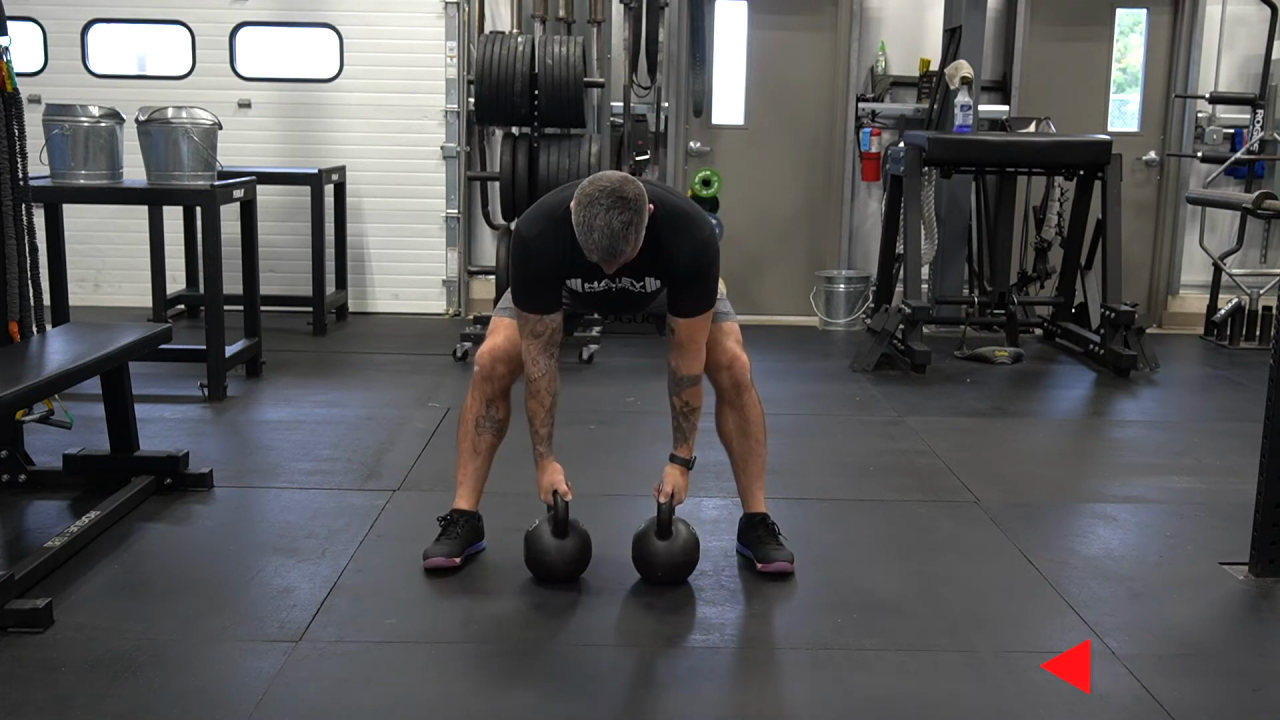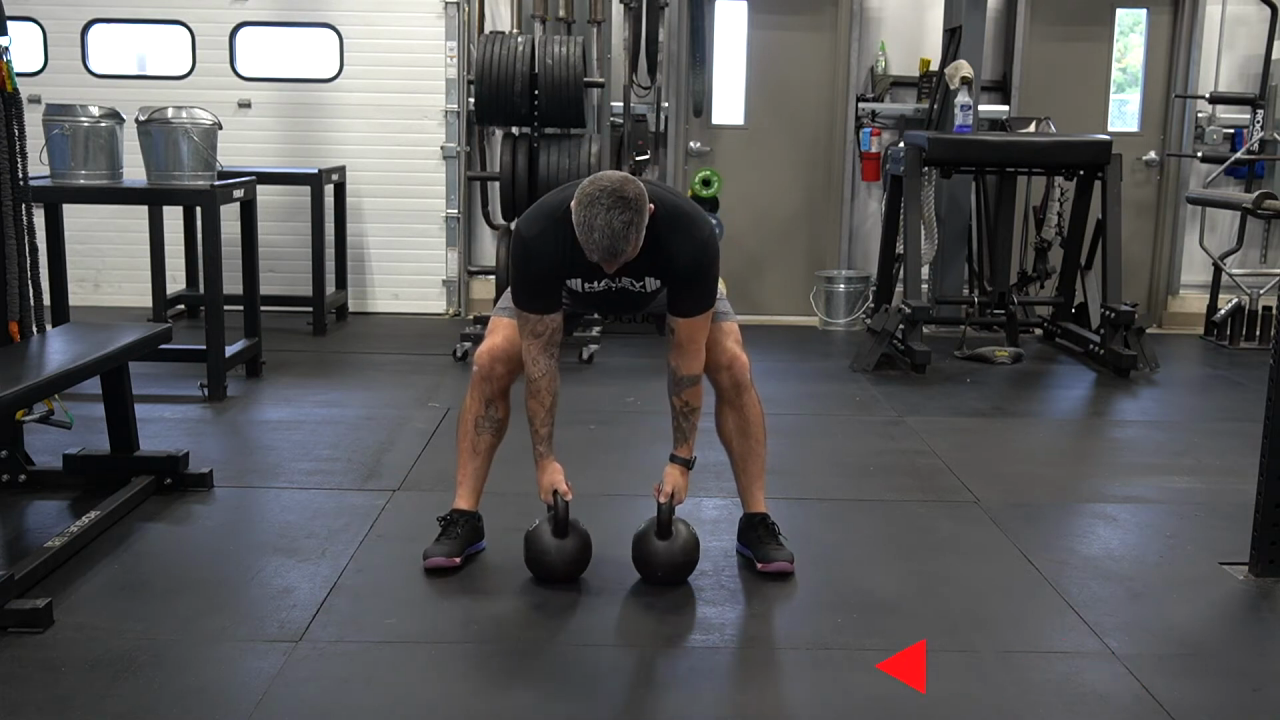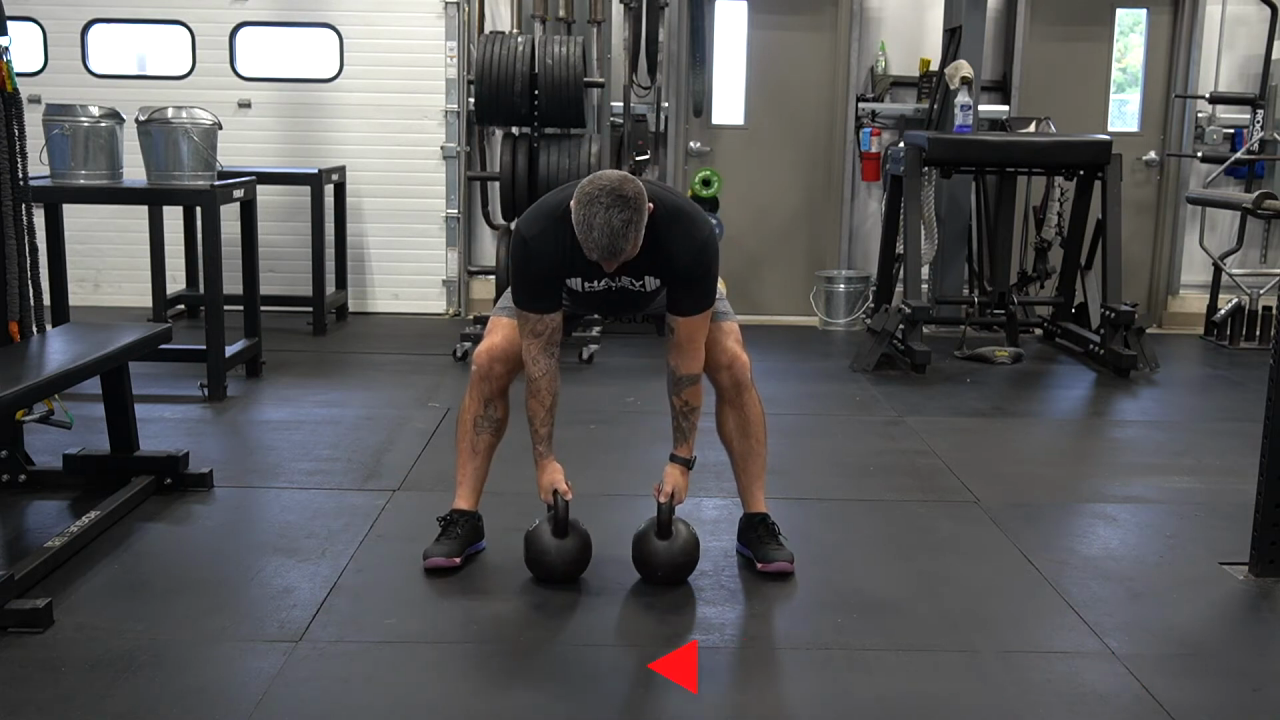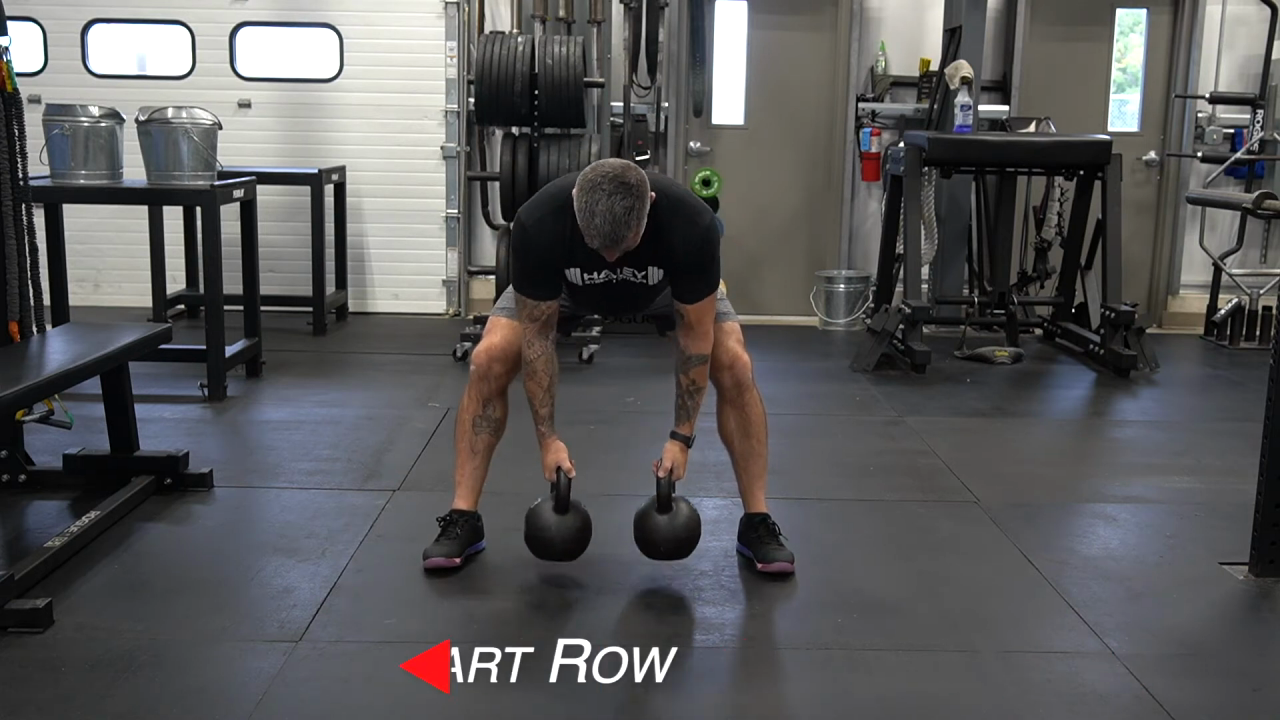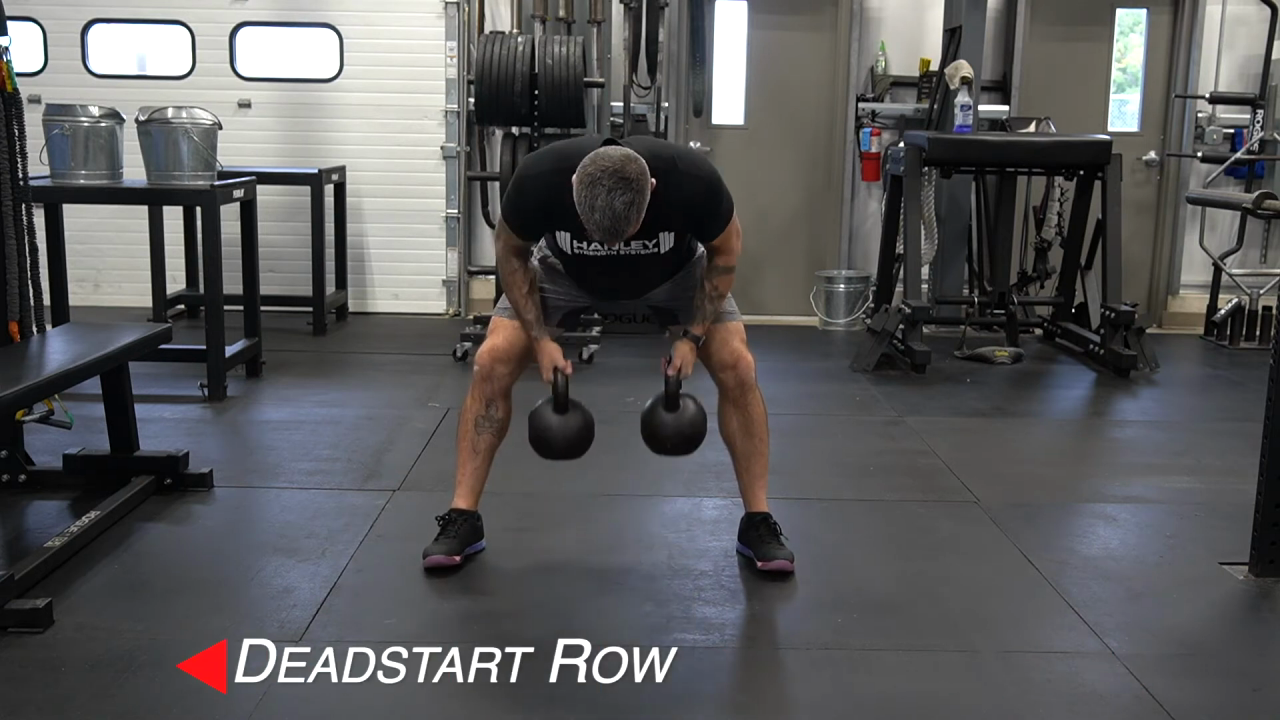
dt=0.2s
person 1, frame 1
left shoulder: (690, 236)
right shoulder: (537, 234)
left elbow: (688, 352)
right elbow: (539, 352)
left wrist: (680, 459)
right wrist: (544, 458)
left hip: (664, 281)
right hip: (564, 280)
left knee: (733, 368)
right knee: (492, 363)
left ankle: (757, 522)
right ankle: (463, 518)
person 1, frame 2
left shoulder: (691, 235)
right shoulder: (537, 234)
left elbow: (687, 352)
right elbow: (539, 352)
left wrist: (681, 459)
right wrist: (544, 458)
left hip: (665, 281)
right hip: (565, 281)
left knee: (733, 368)
right knee: (490, 363)
left ankle: (757, 523)
right ankle: (463, 519)
person 1, frame 3
left shoulder: (689, 235)
right shoulder: (537, 235)
left elbow: (686, 352)
right elbow: (539, 351)
left wrist: (681, 459)
right wrist: (544, 458)
left hip: (662, 284)
right hip: (565, 283)
left knee: (734, 367)
right knee: (489, 362)
left ankle: (757, 522)
right ankle: (463, 518)
person 1, frame 4
left shoulder: (690, 222)
right shoulder: (539, 222)
left elbow: (696, 335)
right elbow: (535, 335)
left wrist: (682, 438)
right wrist: (548, 437)
left hip: (668, 282)
right hip: (564, 282)
left knee: (734, 368)
right knee: (488, 362)
left ankle: (757, 523)
right ankle: (463, 519)
person 1, frame 5
left shoulder: (691, 179)
right shoulder: (540, 178)
left elbow: (725, 251)
right elbow: (511, 252)
left wrist: (693, 337)
right wrist: (539, 337)
left hip: (671, 271)
right hip: (564, 270)
left knee: (737, 368)
right knee: (492, 363)
left ankle: (758, 522)
right ankle: (462, 518)
